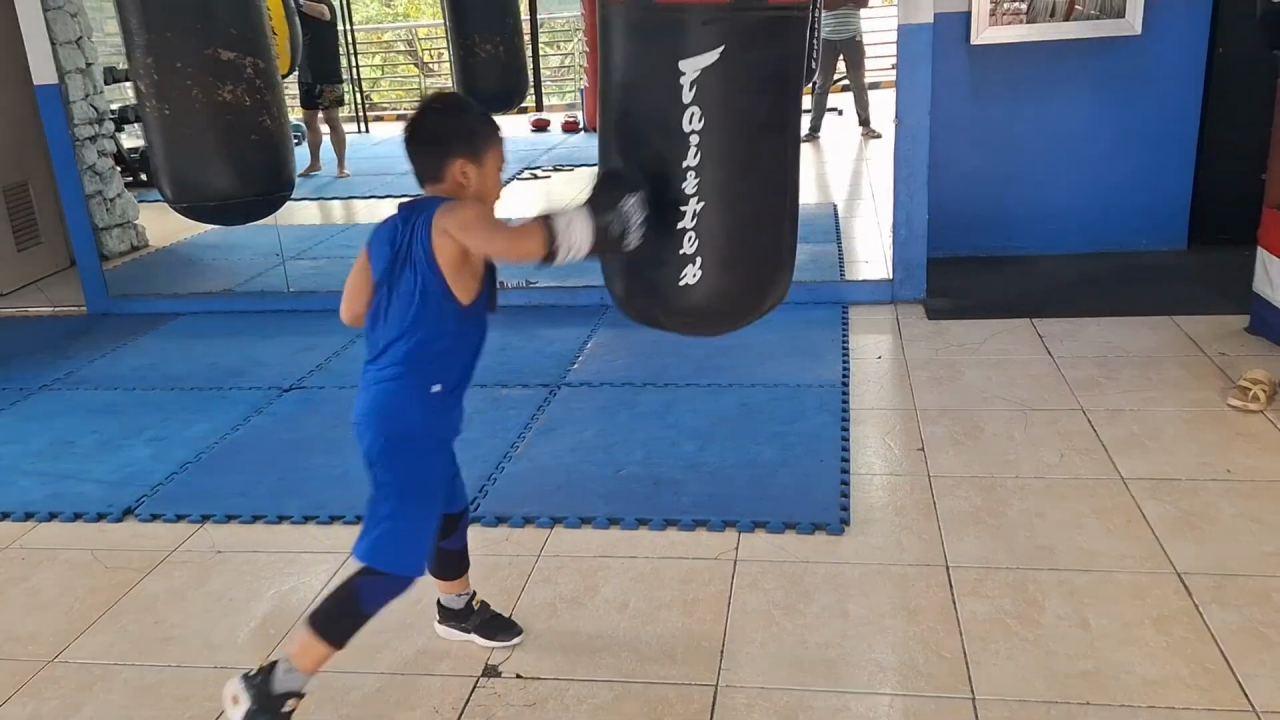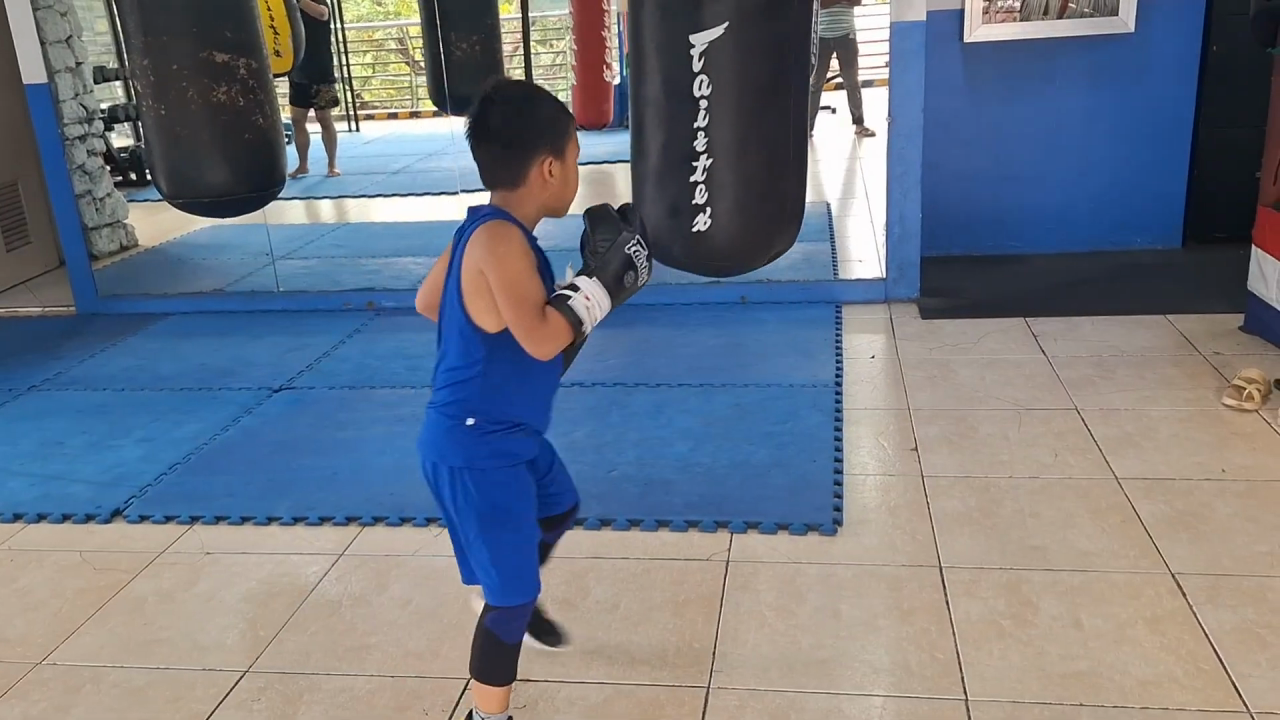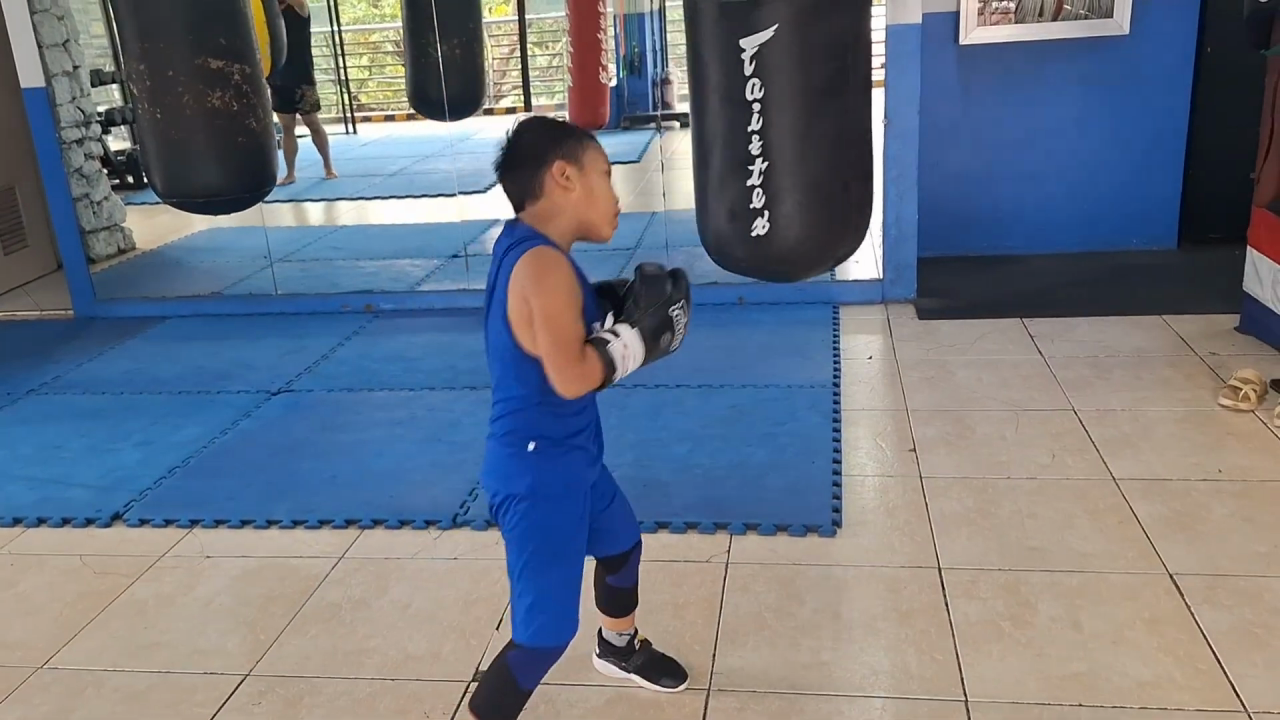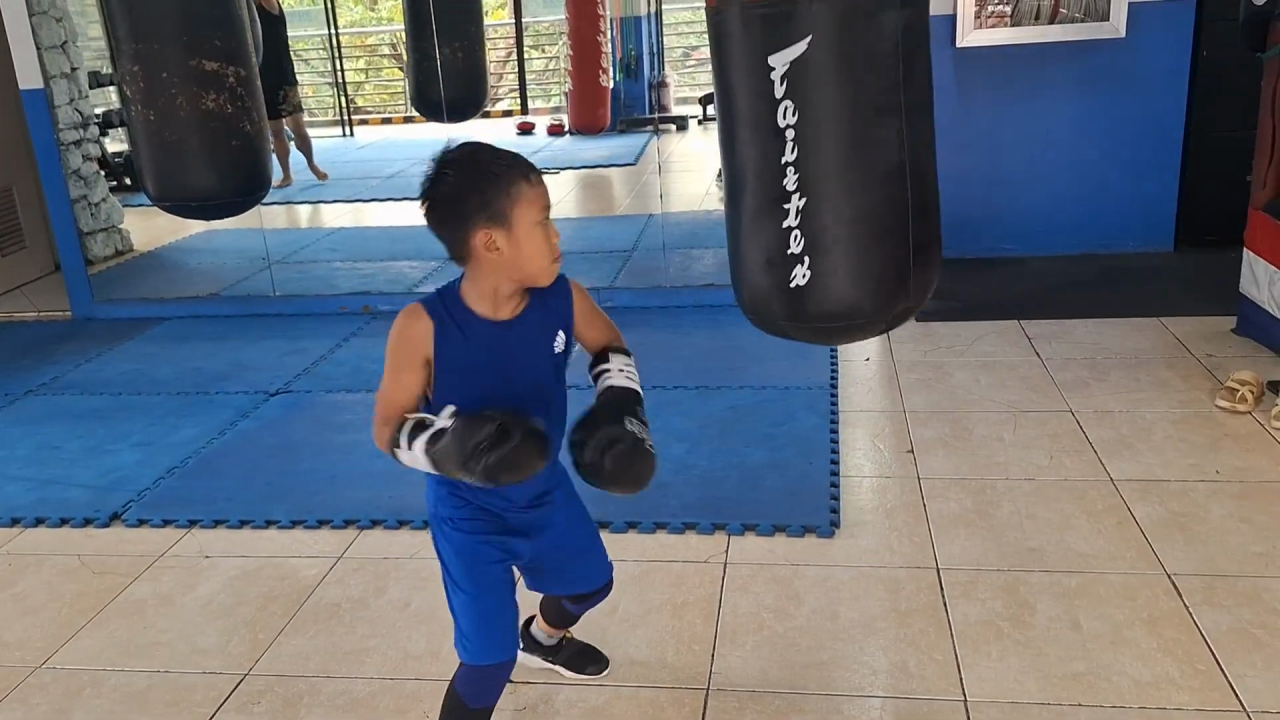
dt=0.5s
person 1, frame 1
left shoulder: (390, 231)
right shoulder: (458, 220)
left elbow: (352, 312)
right elbow: (525, 240)
right wrist: (595, 223)
left hip: (394, 406)
right hip: (410, 417)
left knee: (448, 513)
right knee: (395, 565)
left ankle: (457, 608)
person 1, frame 2
left shoulder: (489, 230)
right shoulder: (499, 240)
left elbow: (428, 302)
right elbow: (542, 340)
right wrist: (603, 282)
left hip: (505, 432)
right hip: (473, 449)
left knee: (559, 509)
right knee: (515, 593)
left ankle: (511, 603)
person 1, frame 3
left shoulder: (538, 253)
right shoulder: (541, 263)
right elbow: (570, 380)
left wrist: (611, 307)
right wrist: (641, 332)
left hip: (570, 456)
right hip: (536, 473)
left knee: (621, 544)
right knee: (545, 634)
left ankle: (620, 647)
person 1, frame 4
left shoulder: (560, 296)
right shoulder: (422, 325)
left elbow: (609, 343)
right elbow: (389, 431)
left wrist: (623, 410)
right wrist: (450, 446)
left hip: (546, 493)
right hip: (472, 515)
left knee: (590, 582)
right knee: (489, 657)
left ankle: (545, 638)
